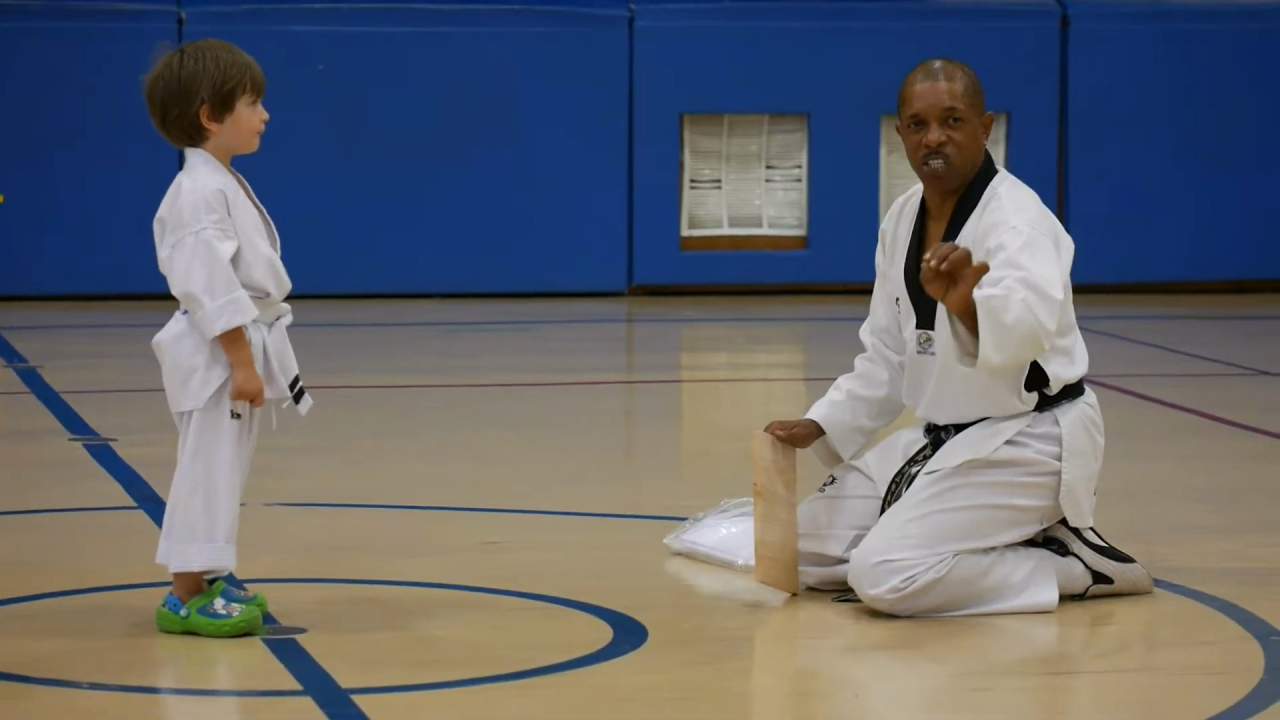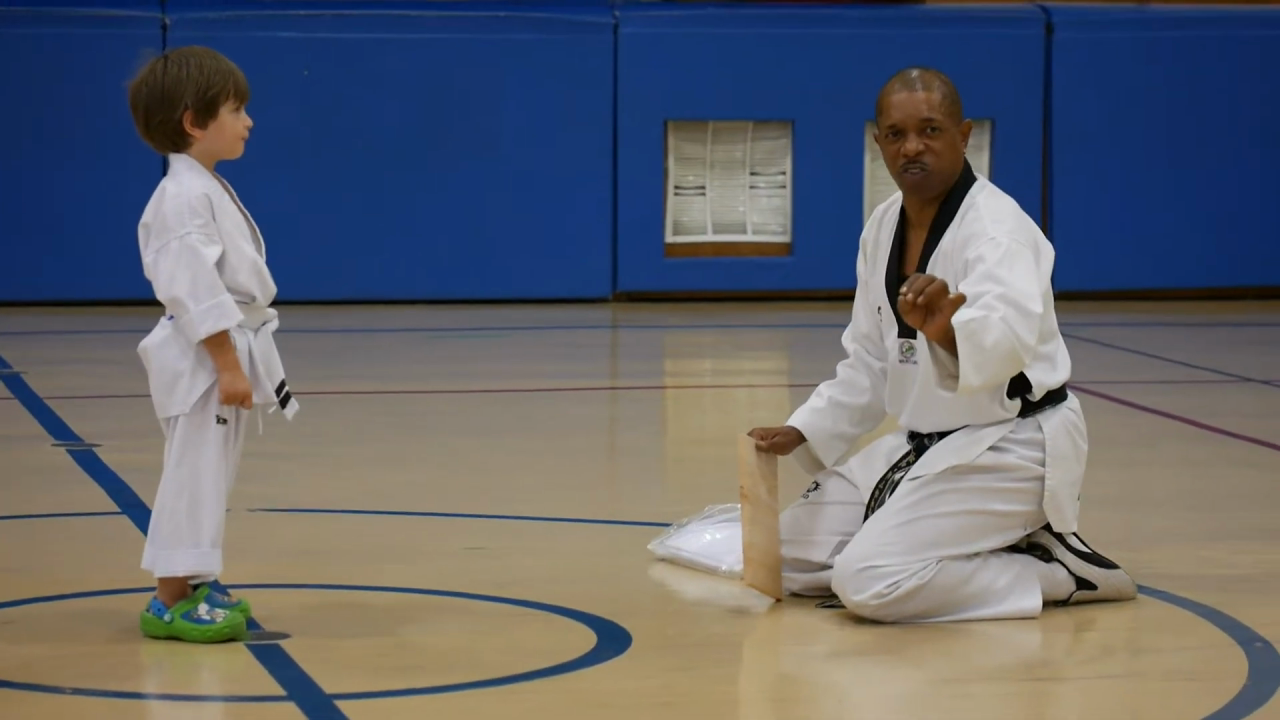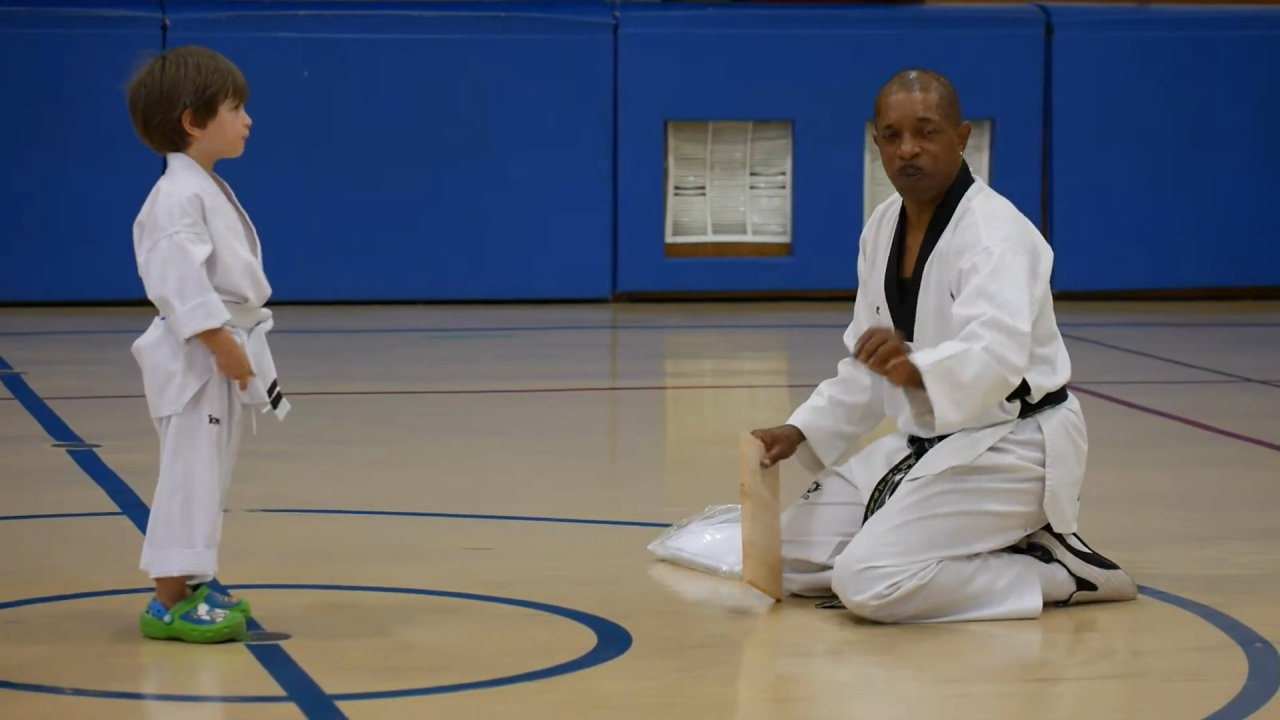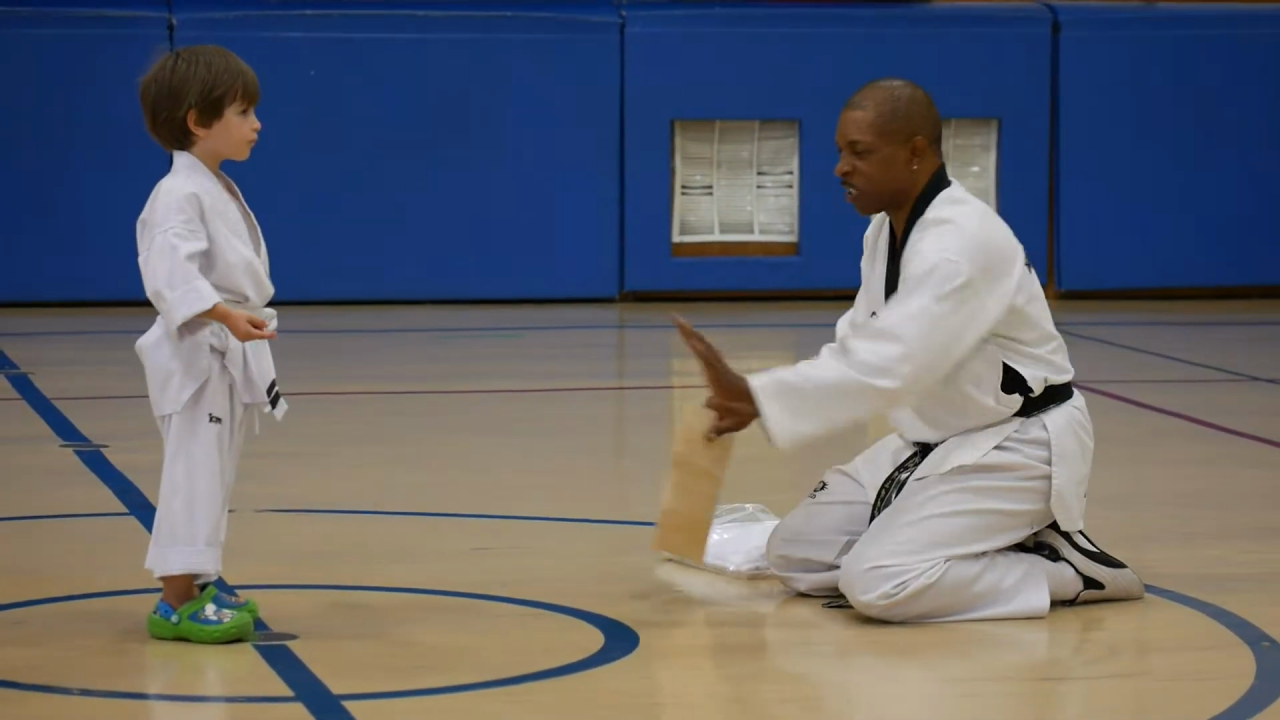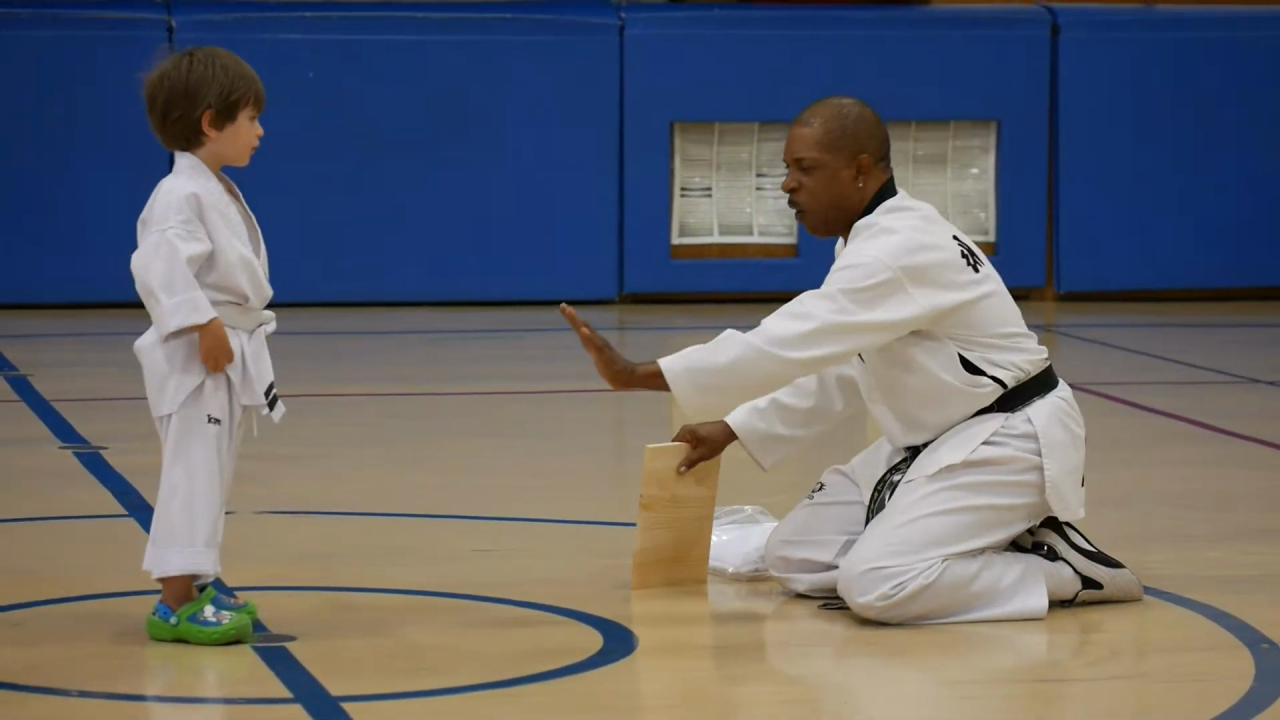
dt=0.5s
person 1, frame 1
left shoulder: (225, 184)
right shoulder: (200, 192)
right elbow: (210, 288)
right wrist: (241, 363)
left hip: (240, 351)
right hip: (218, 354)
left knee: (224, 469)
right knee: (207, 469)
left ankle: (210, 581)
right ankle: (186, 596)
person 1, frame 2
left shoulder: (209, 190)
right shoulder: (184, 197)
right elbow: (195, 292)
right wrist: (228, 364)
left hip: (226, 356)
right hip: (204, 358)
left knee: (212, 473)
right knee: (194, 474)
left ankle: (194, 584)
right ankle: (170, 600)
person 1, frame 3
left shoulder: (209, 189)
right shoulder: (179, 196)
right elbow: (180, 284)
left wrist: (236, 347)
right wrist: (225, 345)
left hip: (220, 355)
right hip: (196, 358)
left knee: (208, 473)
right knee: (189, 473)
left ankle: (192, 585)
right ankle: (169, 602)
person 1, frame 4
left shoulder: (219, 190)
right shoulder: (180, 194)
right elbow: (169, 273)
left wrist: (240, 325)
right wrist: (226, 317)
left hip: (227, 353)
right hip: (198, 354)
left knee: (214, 473)
right knee: (194, 473)
left ankle: (198, 584)
right ankle: (177, 601)
person 1, frame 5
left shoulder: (218, 190)
right shoulder: (182, 194)
right elbow: (160, 271)
right wrist: (208, 331)
left hip: (225, 355)
right hip: (197, 358)
left knee: (211, 473)
right knee: (193, 473)
left ankle: (196, 585)
right ankle: (176, 602)
person 2, frame 1
left shoulder: (1017, 219)
right shoulder: (903, 218)
left elbow: (1028, 323)
right elbow: (887, 355)
left wrist: (966, 303)
right wrist: (820, 425)
left hip: (1027, 441)
right hip: (941, 436)
left knee: (884, 578)
right knee: (810, 550)
left ankle: (1074, 564)
right ankle: (1013, 544)
person 2, frame 2
left shoulder: (997, 228)
right shoulder: (883, 226)
left elbow: (1008, 339)
right elbow: (869, 363)
left wrist: (946, 330)
right wrist: (800, 432)
left hip: (1010, 447)
right hip: (925, 441)
left knee: (869, 583)
right knee: (793, 557)
left ankle: (1056, 569)
right ankle: (996, 548)
person 2, frame 3
left shoulder: (995, 233)
right shoulder: (884, 225)
left elbow: (992, 358)
right elbow: (871, 355)
left wrist: (911, 369)
right wrist: (801, 431)
left hip: (1009, 448)
right hip: (928, 439)
left knee: (868, 584)
right knee: (792, 557)
left ankle: (1055, 571)
right ankle: (1000, 549)
person 2, frame 4
left shoulder: (961, 243)
right shoulder: (887, 230)
left elbow: (883, 371)
right elbow: (856, 352)
left wrist: (751, 391)
right wrist: (753, 399)
left hip: (1016, 446)
right hip: (938, 441)
left knee: (877, 584)
right knee: (794, 556)
left ankle: (1064, 567)
right ankle: (1009, 548)
person 2, frame 5
left shoulder: (899, 250)
right shoulder: (876, 236)
left elbow: (787, 345)
right elbow: (832, 367)
left wrist: (635, 373)
right wrist: (730, 430)
left hip: (1007, 444)
right hip: (933, 442)
left knee: (875, 586)
right knee: (794, 560)
left ankle: (1064, 567)
right ankle: (1001, 543)
